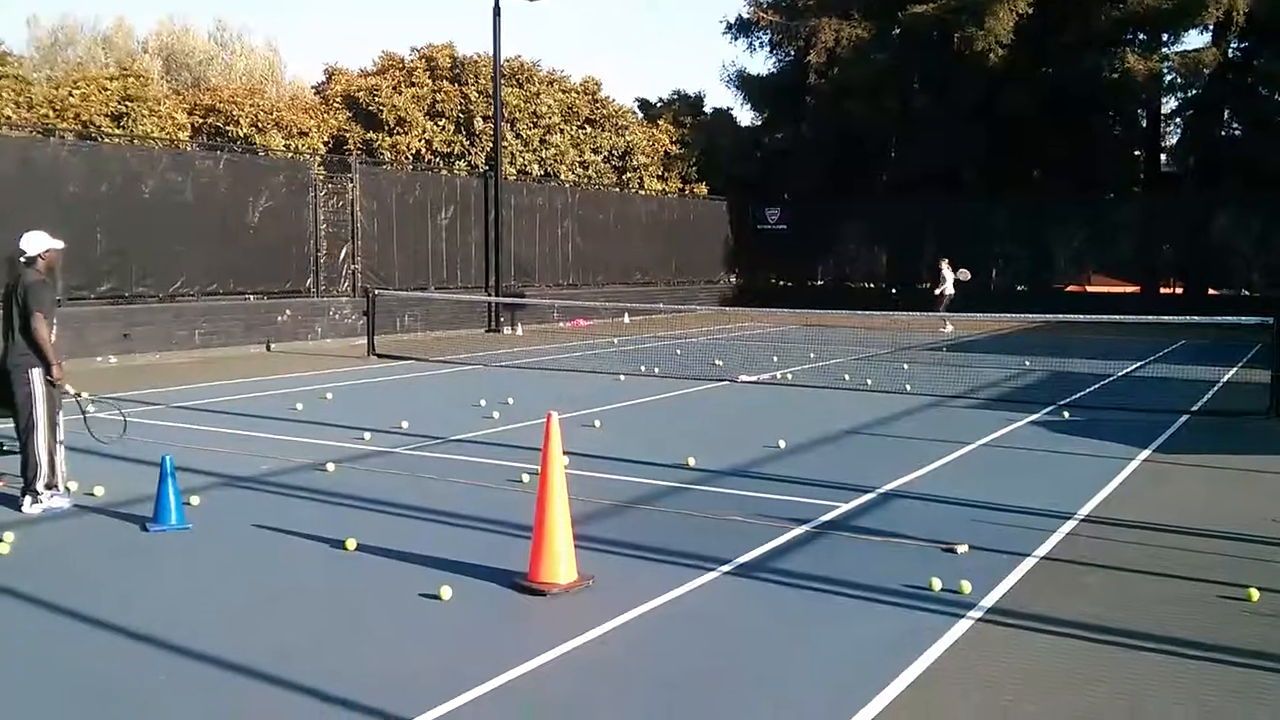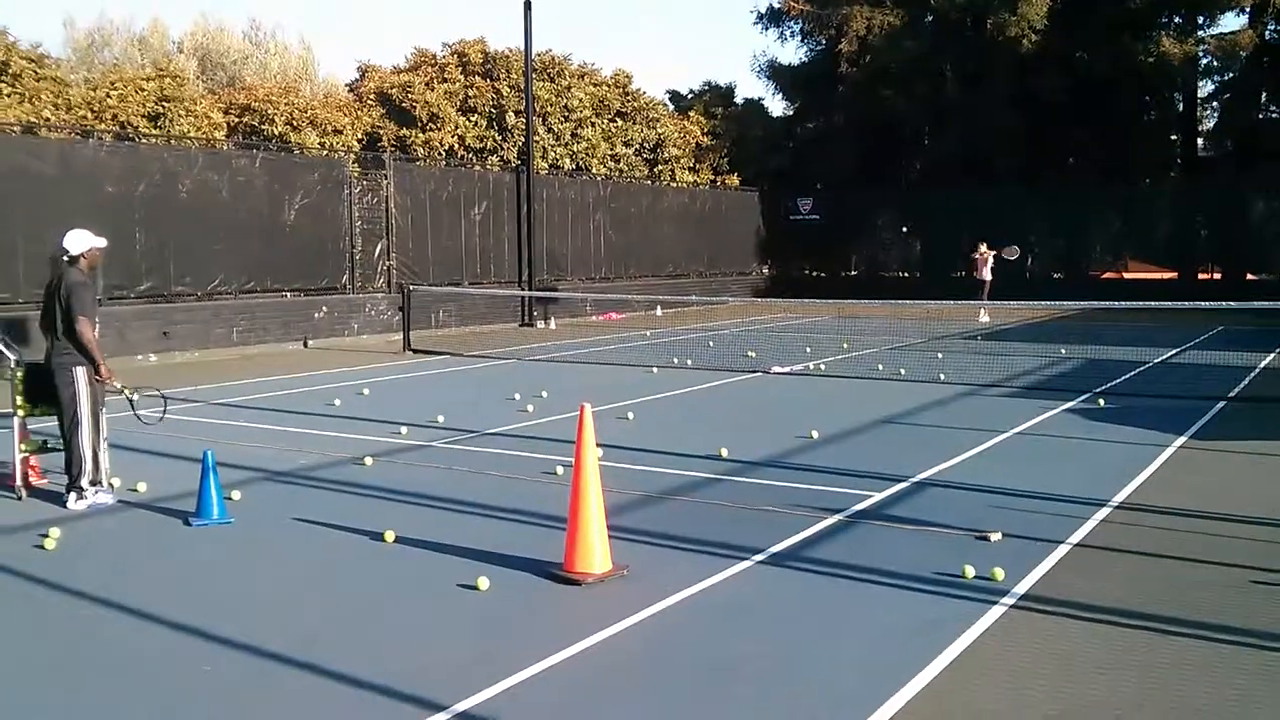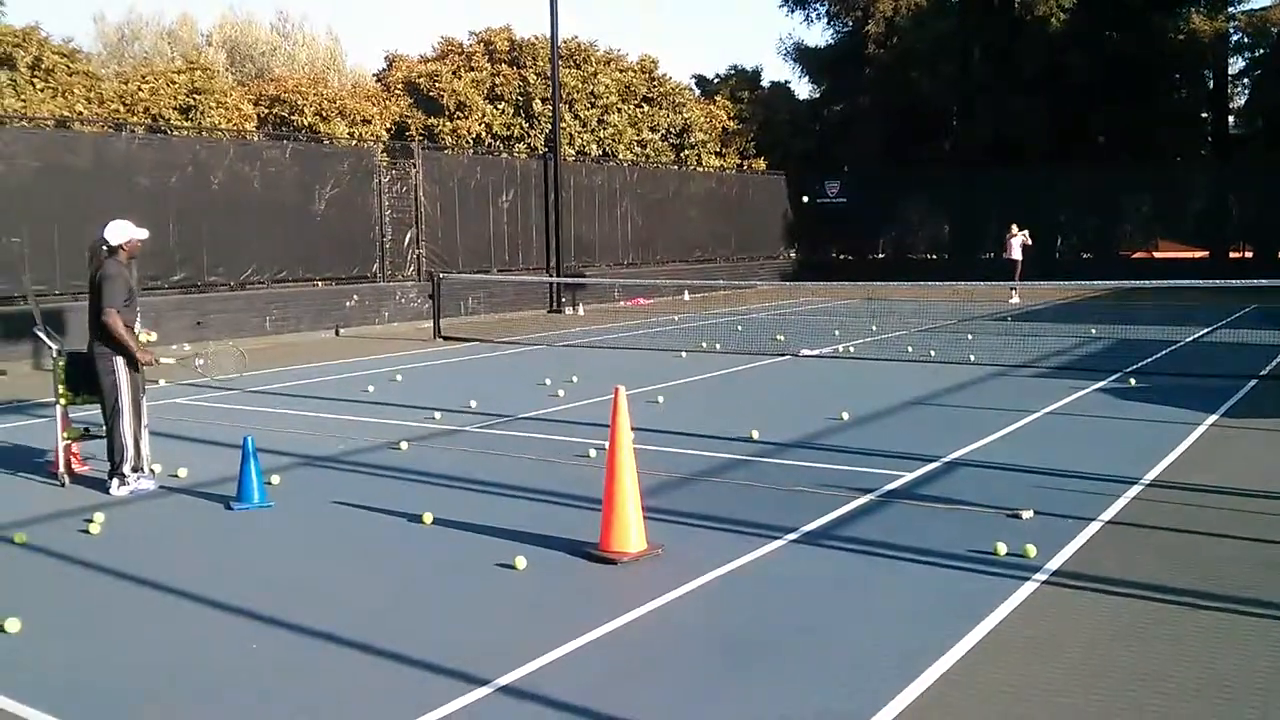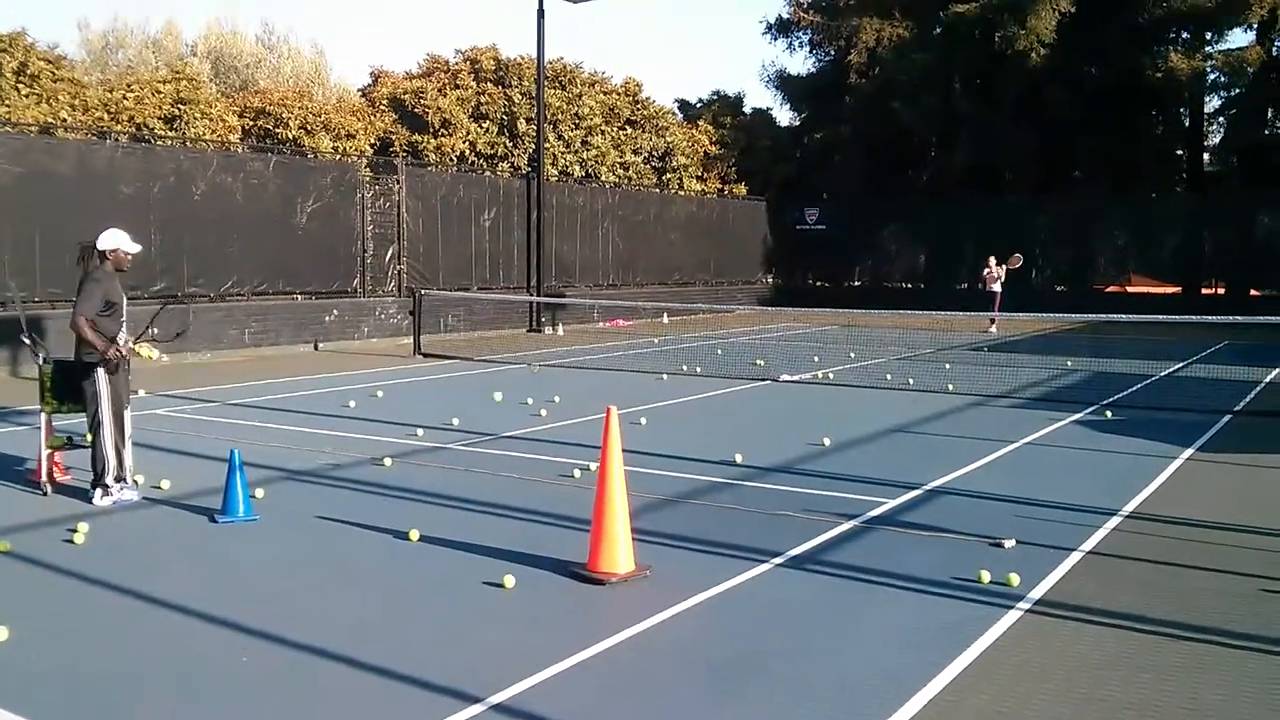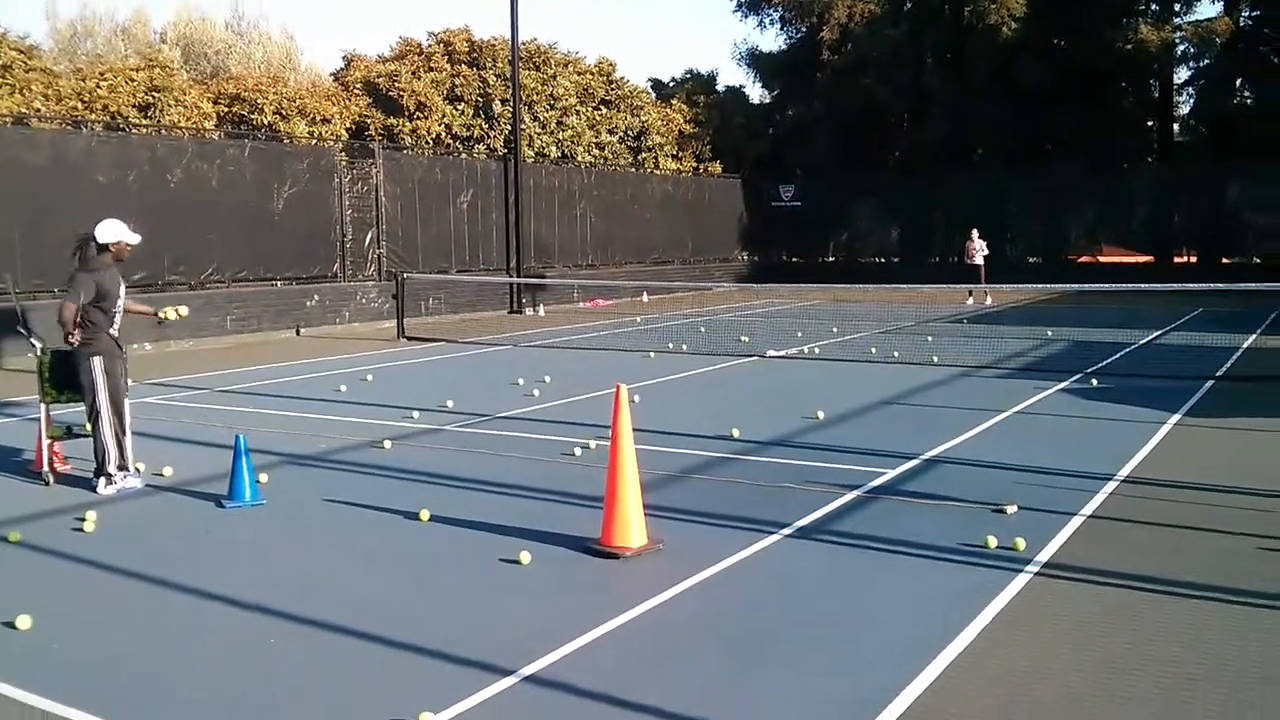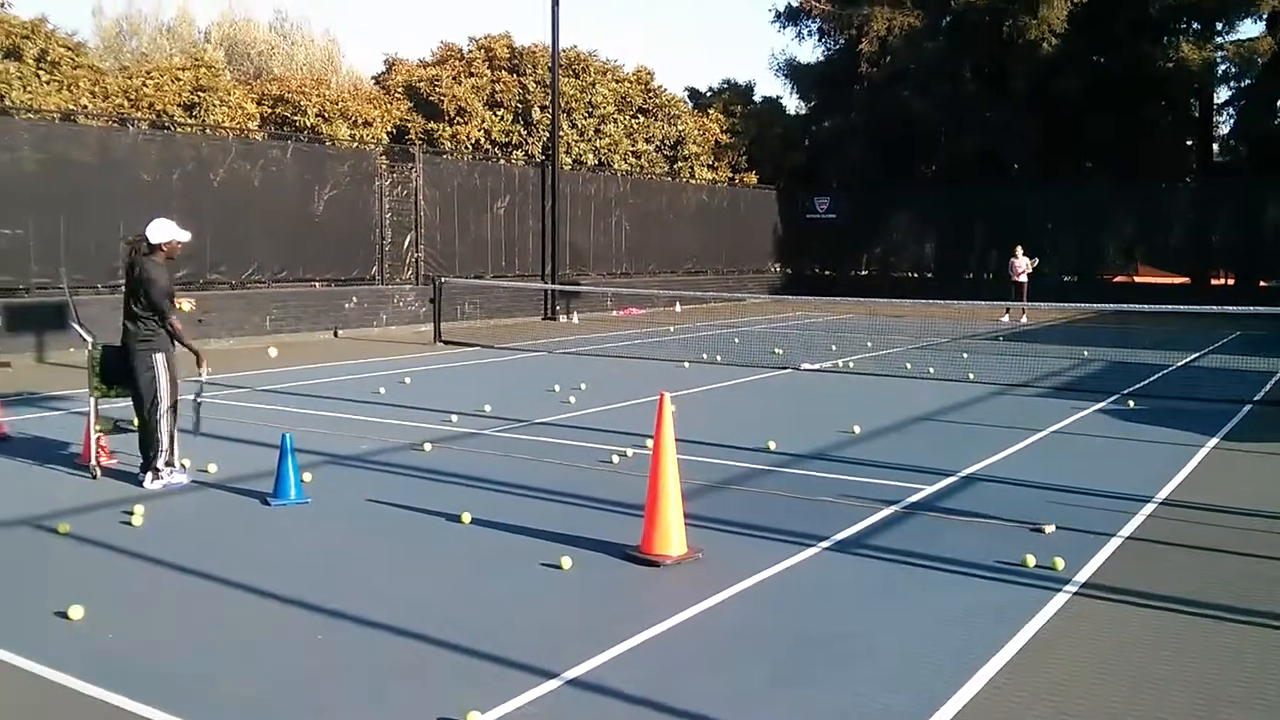
dt=0.4s
person 1, frame 1
left shoulder: (18, 281)
right shoulder: (38, 282)
left elbow: (13, 326)
right elbow: (37, 324)
right wrist: (54, 362)
left hip: (20, 363)
right hip: (32, 366)
left knee: (46, 428)
right knee: (39, 430)
left ankle: (49, 487)
right ankle: (35, 495)
person 1, frame 2
left shoulder: (58, 280)
right shoulder: (80, 282)
left elbow: (45, 323)
right elbow: (82, 327)
right wrist: (101, 363)
left hip: (63, 362)
right hip: (76, 364)
left knee: (90, 426)
right knee: (83, 428)
left ankle: (92, 483)
right ankle: (80, 491)
person 1, frame 3
left shoulder: (107, 269)
right shoulder: (115, 273)
right elbow: (109, 317)
left wrist: (134, 339)
right wrist: (137, 350)
left hip: (116, 352)
right hip: (116, 354)
left knee: (132, 413)
right knee: (124, 416)
left ankle: (133, 470)
right ankle: (122, 478)
person 1, frame 4
left shoulder: (110, 279)
right shoulder: (96, 281)
right elbow: (78, 321)
left wrist: (130, 344)
right wrist: (102, 347)
left hip: (113, 362)
right hip: (98, 364)
left knee: (119, 423)
right knee: (107, 425)
left ankle: (117, 480)
right ankle: (105, 488)
person 1, frame 5
left shoulder: (111, 270)
right shoulder: (89, 273)
right elbow: (68, 306)
left wrist: (155, 312)
right wrist: (69, 330)
left hip: (111, 350)
right hip: (96, 353)
left knee: (117, 411)
right knee: (105, 414)
left ankle: (119, 468)
right ankle: (109, 477)
person 1, frame 6
left shoulder: (140, 264)
right shoulder: (155, 276)
right elbow: (171, 322)
left wrist: (173, 301)
right wrist: (196, 352)
left hip: (142, 347)
right hip: (151, 349)
left knee: (151, 409)
right knee: (162, 409)
left ankle: (152, 464)
right ankle: (156, 472)
